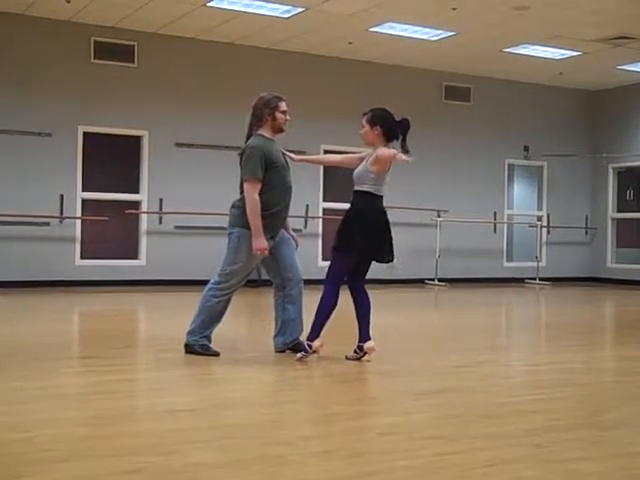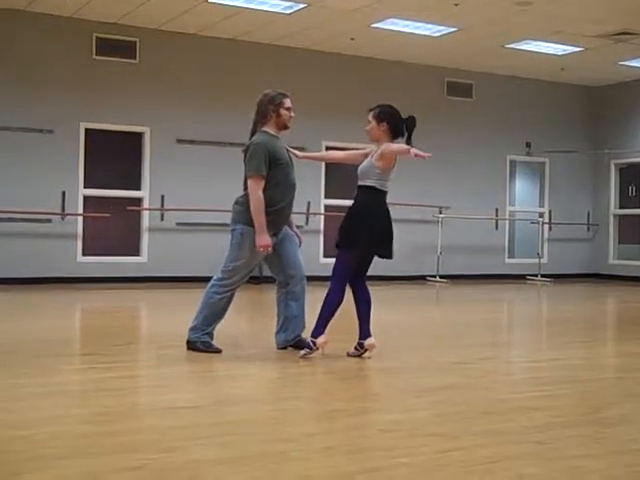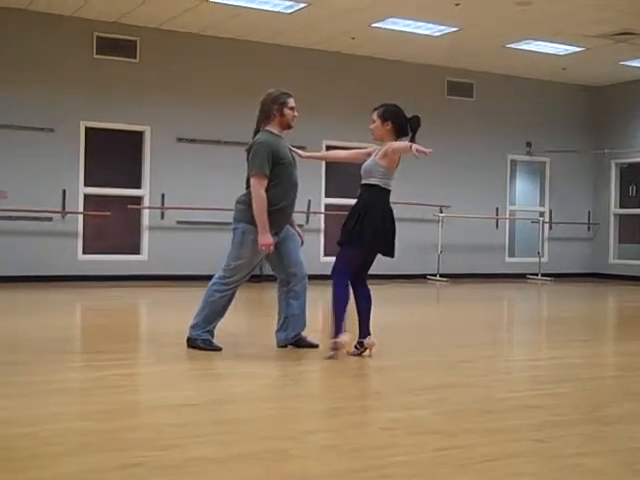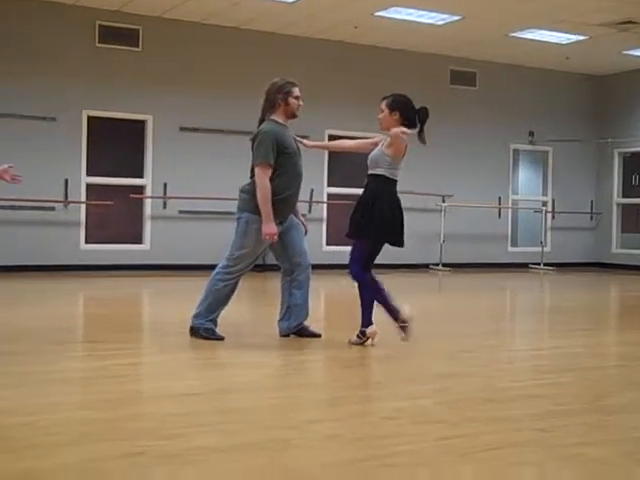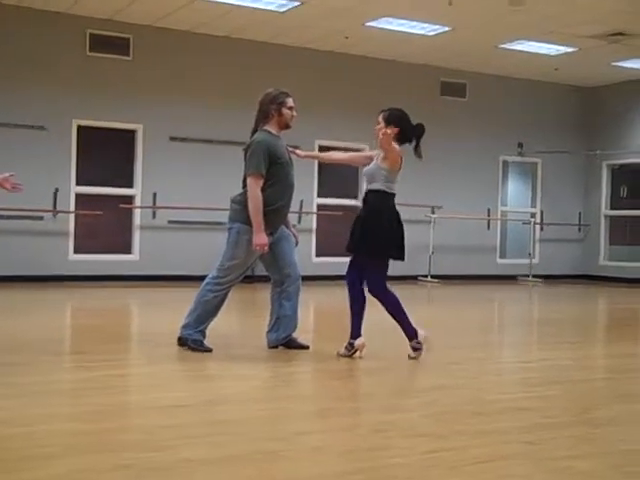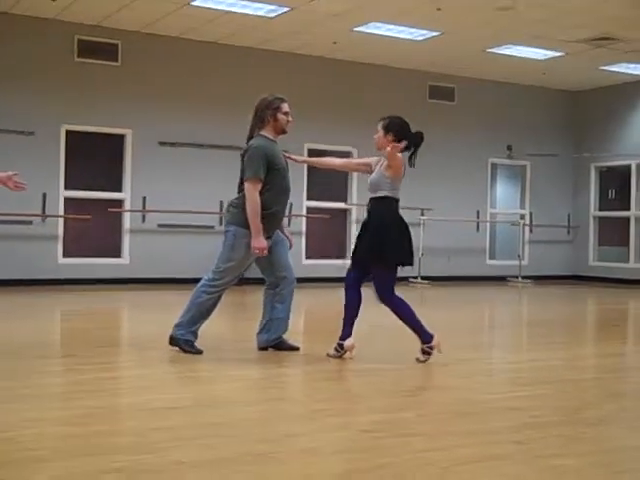
dt=0.2s
person 1, frame 1
left shoulder: (274, 147)
right shoulder: (256, 147)
right elbow: (251, 194)
left wrist: (287, 229)
right wrist: (257, 236)
left hip: (276, 232)
right hip: (249, 231)
left knee: (291, 282)
right knee: (225, 285)
left ankle: (288, 339)
right ankle: (196, 339)
person 1, frame 2
left shoulder: (278, 144)
right shoulder: (261, 144)
right elbow: (255, 190)
left wrist: (291, 226)
right wrist: (261, 232)
left hip: (278, 228)
right hip: (253, 227)
left knee: (294, 278)
right knee: (227, 281)
left ankle: (290, 336)
right ankle: (198, 336)
person 1, frame 3
left shoulder: (281, 143)
right shoulder: (264, 143)
right elbow: (257, 189)
left wrist: (292, 225)
right wrist: (263, 232)
left hip: (280, 227)
right hip: (254, 226)
left knee: (295, 277)
right knee: (229, 280)
left ankle: (290, 334)
right ankle: (199, 333)
person 1, frame 4
left shoulder: (286, 133)
right shoulder: (269, 132)
right elbow: (262, 178)
left wrist: (297, 215)
right wrist: (267, 221)
left hip: (284, 217)
right hip: (258, 215)
left knee: (299, 267)
right knee: (233, 269)
left ankle: (293, 323)
right ankle: (202, 322)
person 1, frame 5
left shoulder: (278, 143)
right shoulder: (262, 142)
right elbow: (253, 188)
left wrist: (288, 225)
right wrist: (258, 231)
left hip: (275, 227)
right hip: (249, 225)
left knee: (289, 278)
right knee: (223, 279)
left ankle: (281, 335)
right ankle: (190, 333)
person 1, frame 6
left shoulder: (274, 148)
right shoulder: (259, 148)
right elbow: (251, 192)
left wrist: (281, 229)
right wrist: (256, 234)
left hip: (269, 230)
right hip: (246, 228)
left knee: (284, 280)
right knee: (218, 281)
left ankle: (271, 336)
right ankle: (183, 333)
person 2, frame 1
left shoulder: (380, 155)
right shoulder: (369, 157)
left elbow: (388, 154)
right elbow: (335, 159)
left wrist: (396, 155)
right wrist: (299, 158)
left hip: (363, 220)
right hip: (368, 222)
left knee: (332, 281)
right knee: (355, 283)
left ankle: (313, 339)
right ankle: (365, 341)
person 2, frame 2
left shoulder: (386, 151)
right shoulder: (373, 153)
left elbow: (397, 147)
right elbow: (338, 155)
left wrist: (409, 149)
right wrist: (304, 155)
left hip: (367, 216)
right hip: (370, 217)
left knee: (339, 278)
right knee: (356, 279)
left ankle: (317, 335)
right ankle: (365, 338)
person 2, frame 3
left shoulder: (390, 150)
right shoulder: (376, 151)
left elbow: (400, 145)
right elbow: (342, 154)
left wrist: (410, 146)
right wrist: (307, 155)
left hip: (371, 215)
right hip: (371, 216)
left knee: (340, 274)
right knee: (357, 278)
left ankle: (339, 334)
right ankle: (364, 337)
person 2, frame 4
left shoulder: (396, 141)
right shoulder: (383, 141)
left elbow: (397, 134)
right elbow: (348, 144)
left wrist: (400, 130)
right wrist: (313, 144)
left hip: (380, 205)
right hip: (377, 205)
left knee: (358, 269)
right knee: (362, 268)
left ankle: (397, 316)
right ankle: (367, 326)
person 2, frame 5
left shoulder: (392, 153)
right shoulder: (378, 155)
left elbow: (388, 144)
right elbow: (341, 156)
left wrist: (385, 140)
right wrist: (306, 154)
left hip: (380, 219)
right hip: (373, 220)
left knee: (376, 286)
right knee: (354, 279)
left ankle: (414, 335)
right ankle: (355, 338)
person 2, frame 6
left shoulder: (395, 162)
right shoulder: (376, 163)
left elbow: (393, 156)
right elbow: (339, 163)
left wrist: (391, 150)
right wrist: (304, 160)
left hip: (387, 228)
right hip: (376, 228)
left knee: (385, 293)
right knee: (352, 282)
left ankle: (427, 339)
right ankle: (345, 339)
